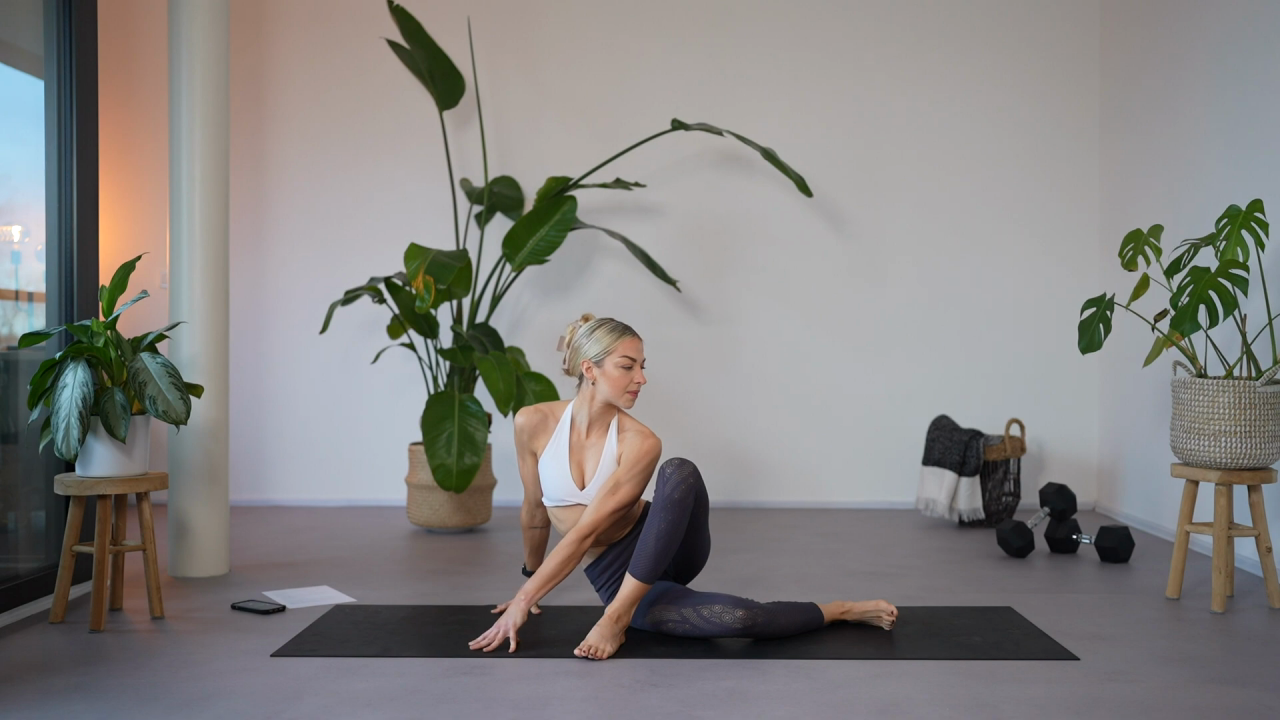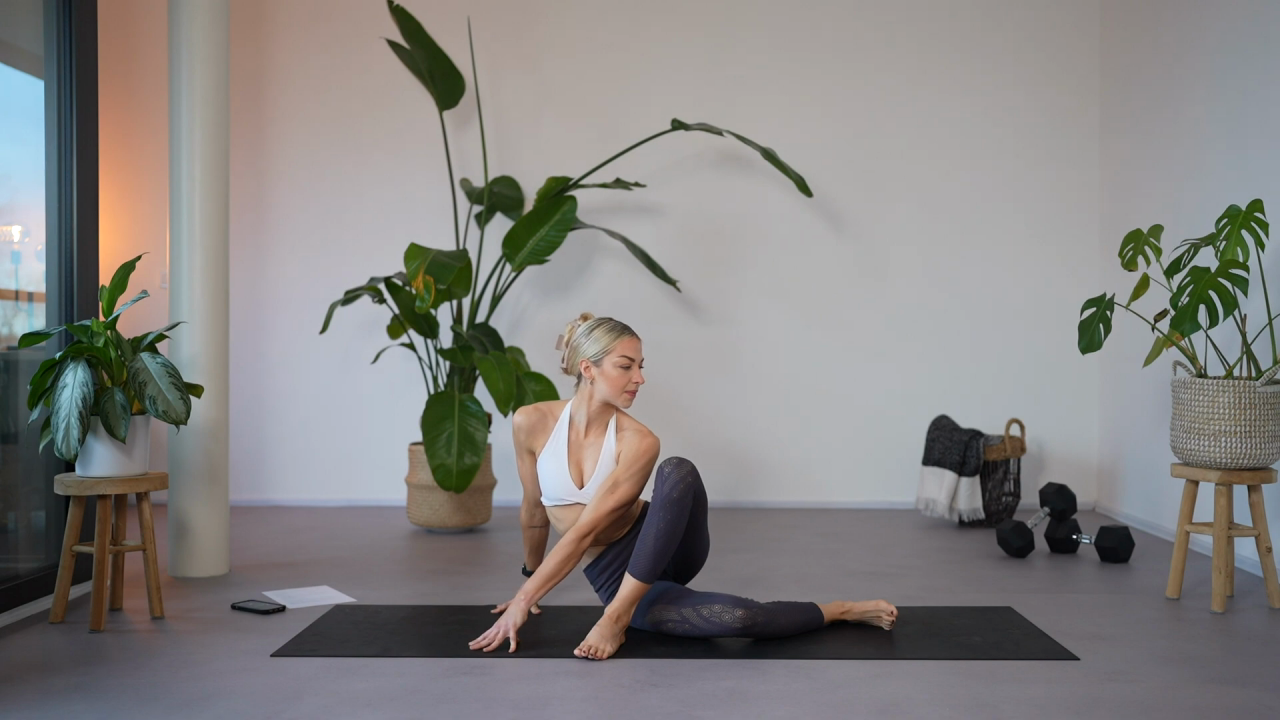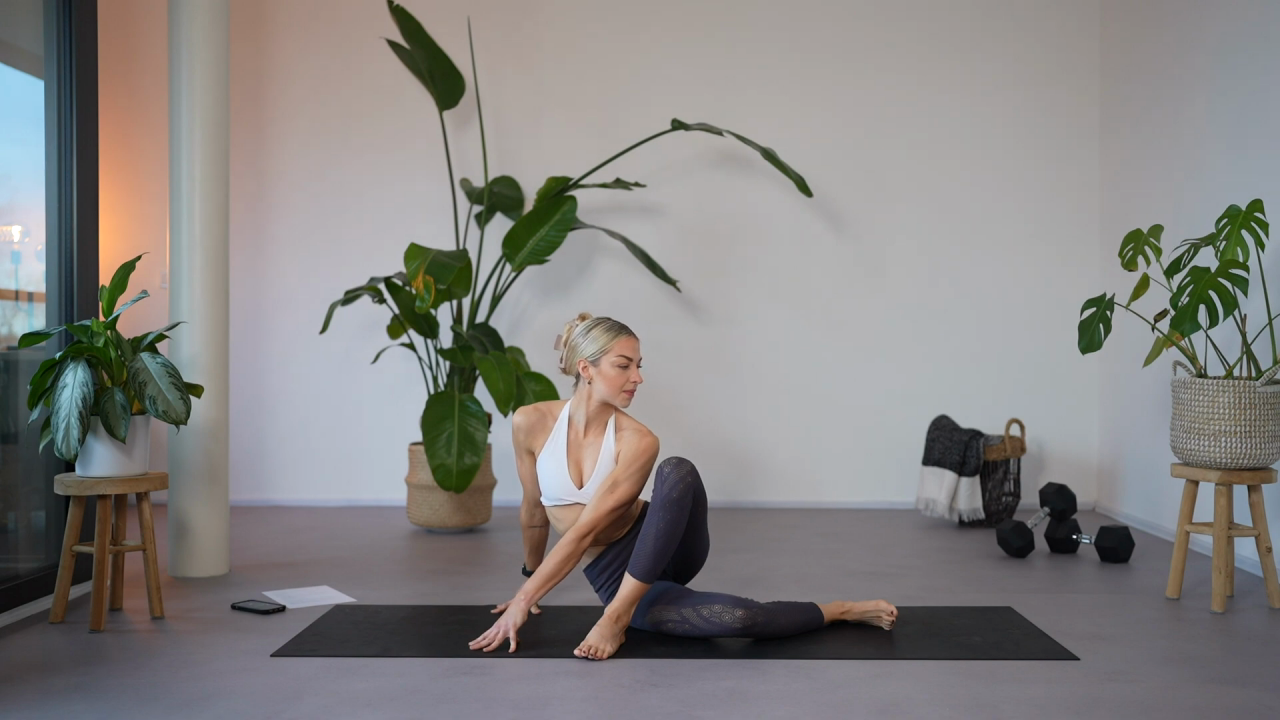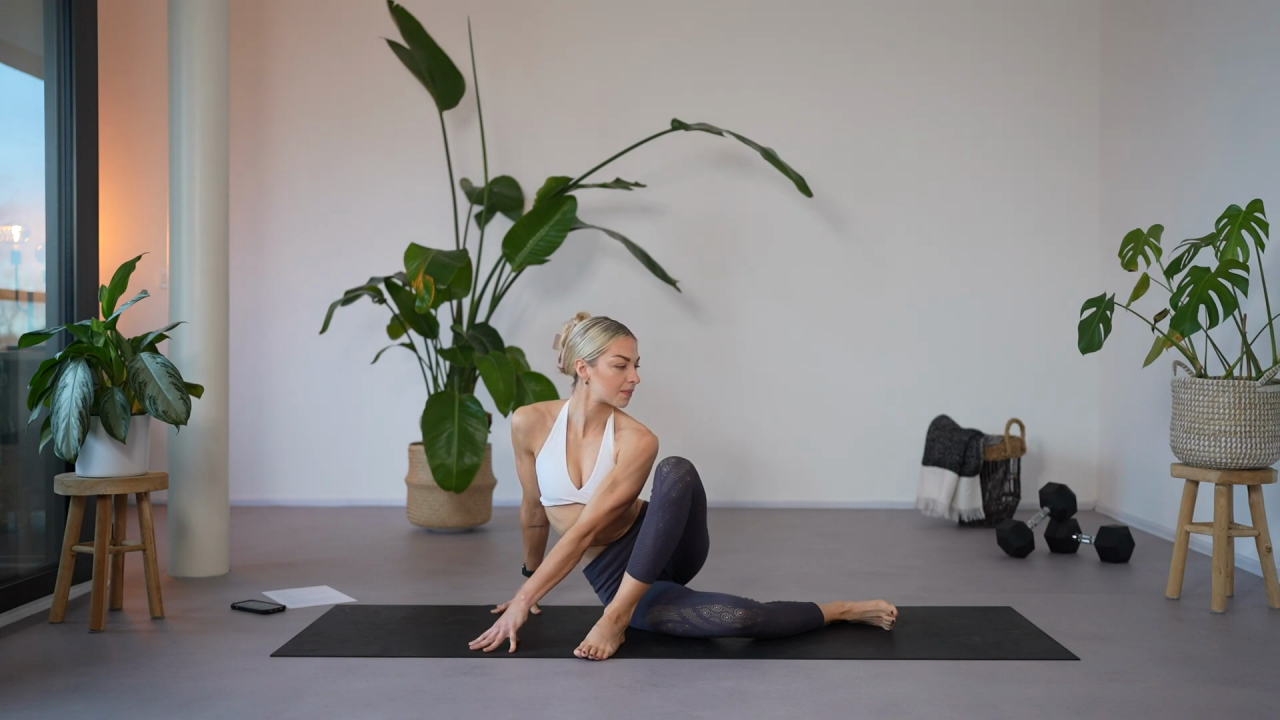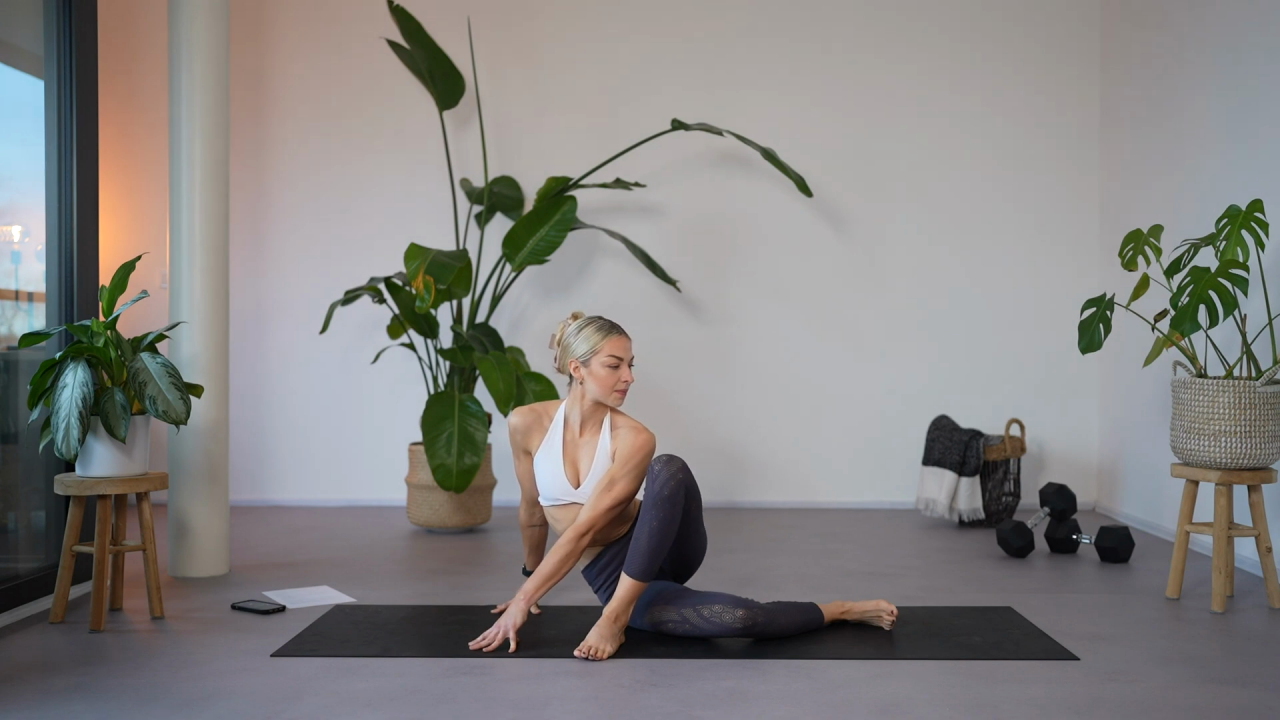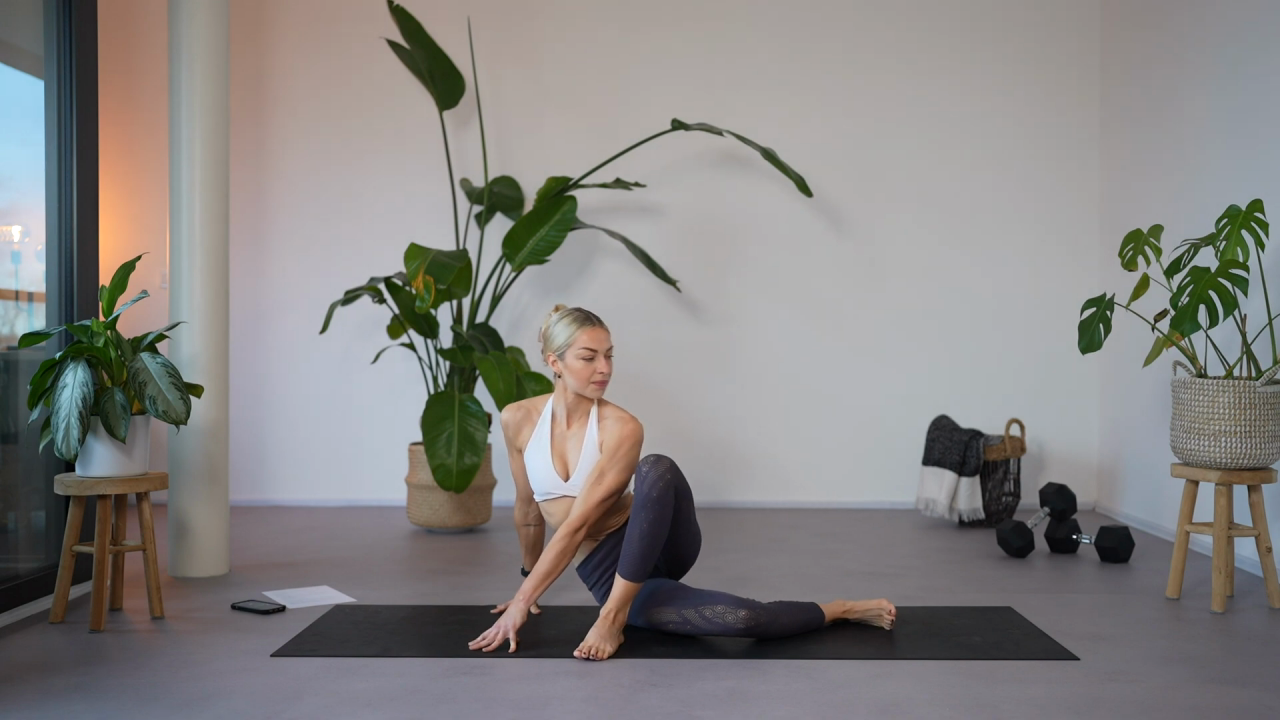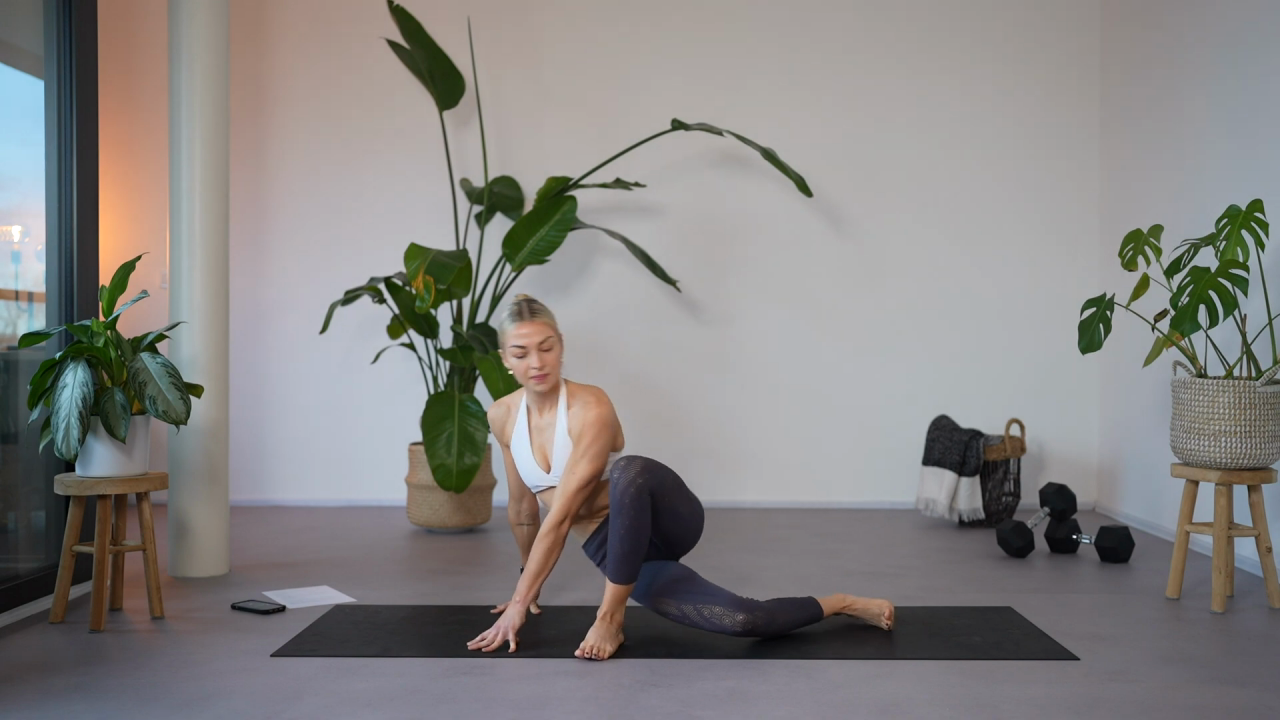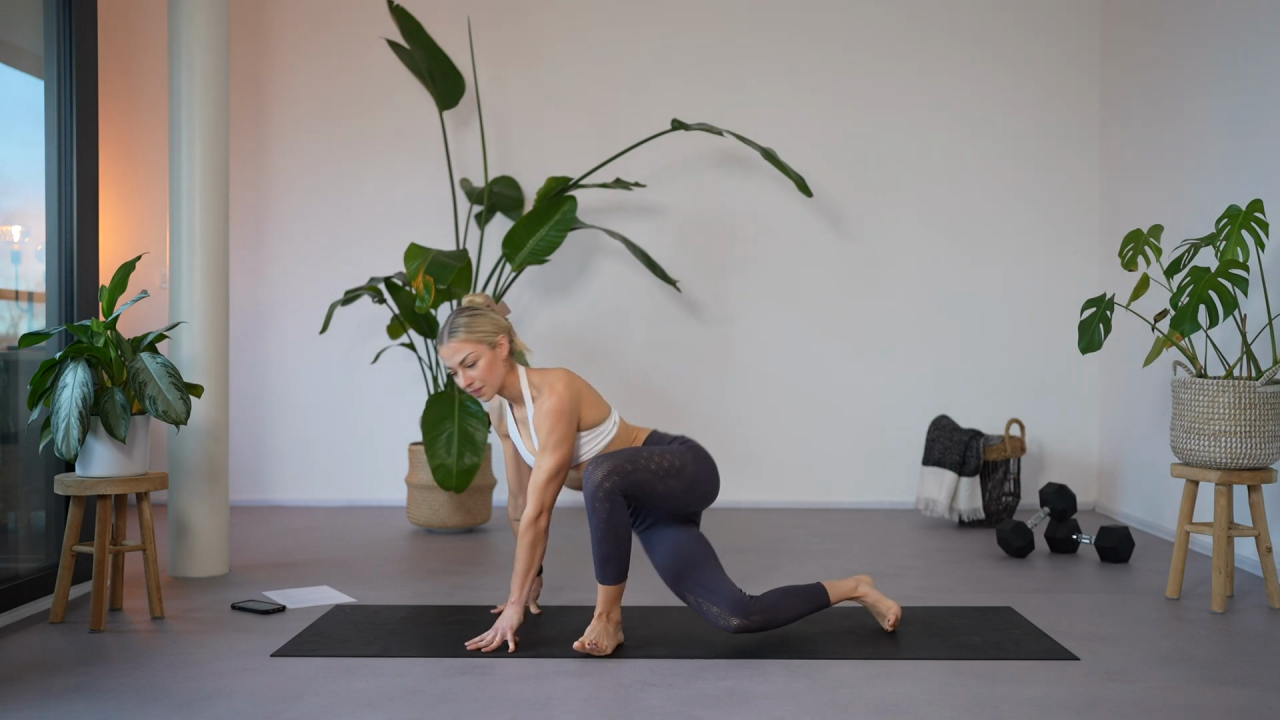
dt=0.3s
person 1, frame 1
left shoulder: (640, 442)
right shoulder: (533, 423)
left elbow: (586, 532)
right elbow: (535, 509)
left wrist: (522, 602)
right wrist: (530, 580)
left hip: (666, 552)
right hip: (616, 576)
left knee: (680, 472)
right knee: (739, 619)
left ankle: (617, 617)
right ankle: (840, 610)
person 1, frame 2
left shoulder: (638, 441)
right shoulder: (531, 422)
left elbow: (585, 531)
right elbow: (534, 509)
left wrist: (522, 602)
right wrist: (530, 578)
left hip: (666, 551)
right hip: (616, 577)
left knee: (678, 471)
right knee: (738, 617)
left ankle: (618, 616)
right ankle: (839, 611)
person 1, frame 3
left shoulder: (638, 441)
right shoulder: (531, 423)
left elbow: (585, 530)
right elbow: (534, 509)
left wrist: (522, 601)
right wrist: (529, 580)
left hip: (666, 551)
right hip: (616, 576)
left knee: (678, 471)
right knee: (738, 620)
left ankle: (617, 617)
right ankle: (840, 611)
person 1, frame 4
left shoulder: (637, 440)
right shoulder: (530, 423)
left elbow: (585, 530)
right elbow: (534, 509)
left wrist: (522, 601)
right wrist: (530, 578)
left hip: (666, 551)
right hip: (617, 577)
left knee: (677, 471)
right knee: (738, 618)
left ankle: (617, 617)
right ankle: (842, 610)
person 1, frame 5
left shoulder: (634, 439)
right shoulder: (527, 423)
left elbow: (583, 530)
right elbow: (532, 509)
left wrist: (522, 602)
right wrist: (530, 579)
left hip: (664, 551)
right hip: (614, 577)
left knee: (669, 469)
right knee: (739, 619)
left ankle: (616, 616)
right ankle: (843, 610)
person 1, frame 6
left shoulder: (622, 428)
right shoulder: (517, 419)
left elbow: (577, 525)
right elbow: (527, 508)
left wrist: (521, 603)
right wrist: (529, 578)
left hip: (659, 548)
right hip: (609, 575)
left knee: (657, 469)
left ankle: (613, 617)
right ankle: (845, 609)
person 1, frame 7
left shoulder: (591, 406)
right shoulder: (501, 416)
left elbow: (559, 518)
right elbow: (522, 506)
left wrist: (519, 603)
right wrist: (528, 584)
left hip: (663, 526)
right hip: (622, 551)
left knee: (627, 474)
left ankle: (610, 619)
right ankle: (844, 604)
person 1, frame 8
left shoulder: (553, 392)
right shoulder: (500, 409)
left elbow: (537, 512)
right elbow: (519, 501)
left wrist: (515, 606)
right wrist: (529, 580)
left hip: (685, 474)
right hip: (645, 511)
left knee: (600, 477)
right knee: (738, 617)
left ankle: (608, 618)
right ankle: (852, 589)
